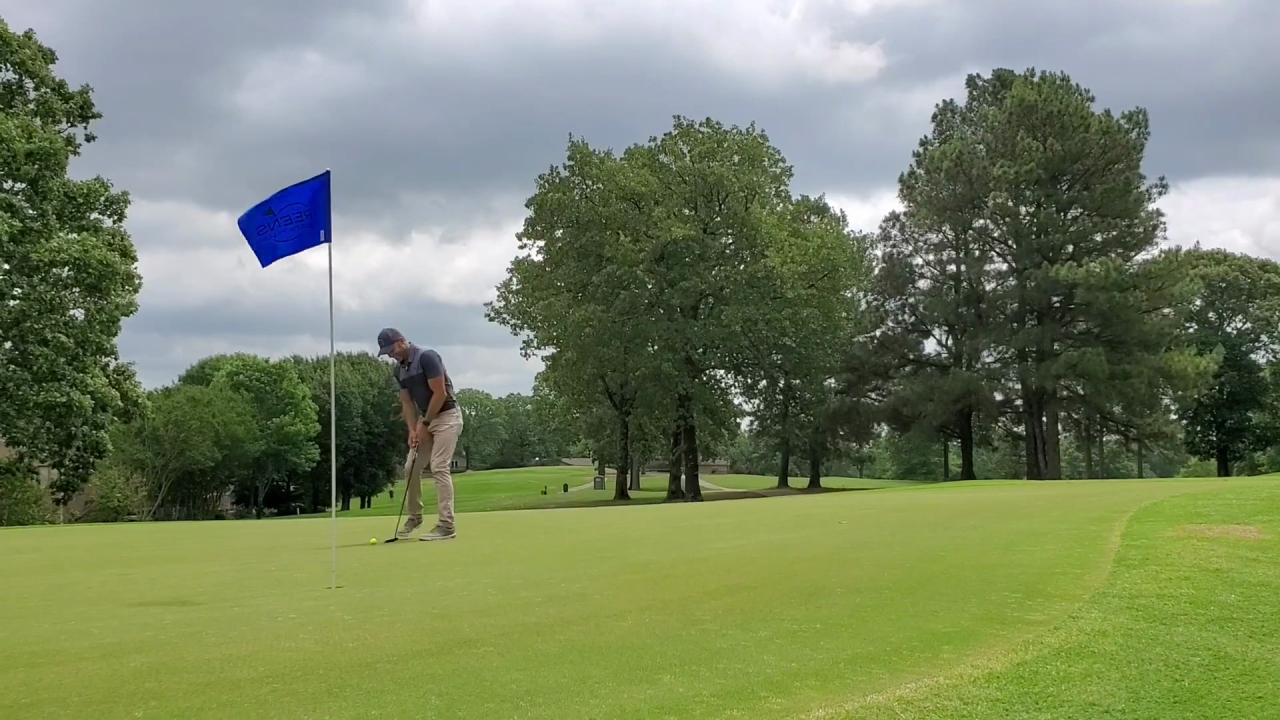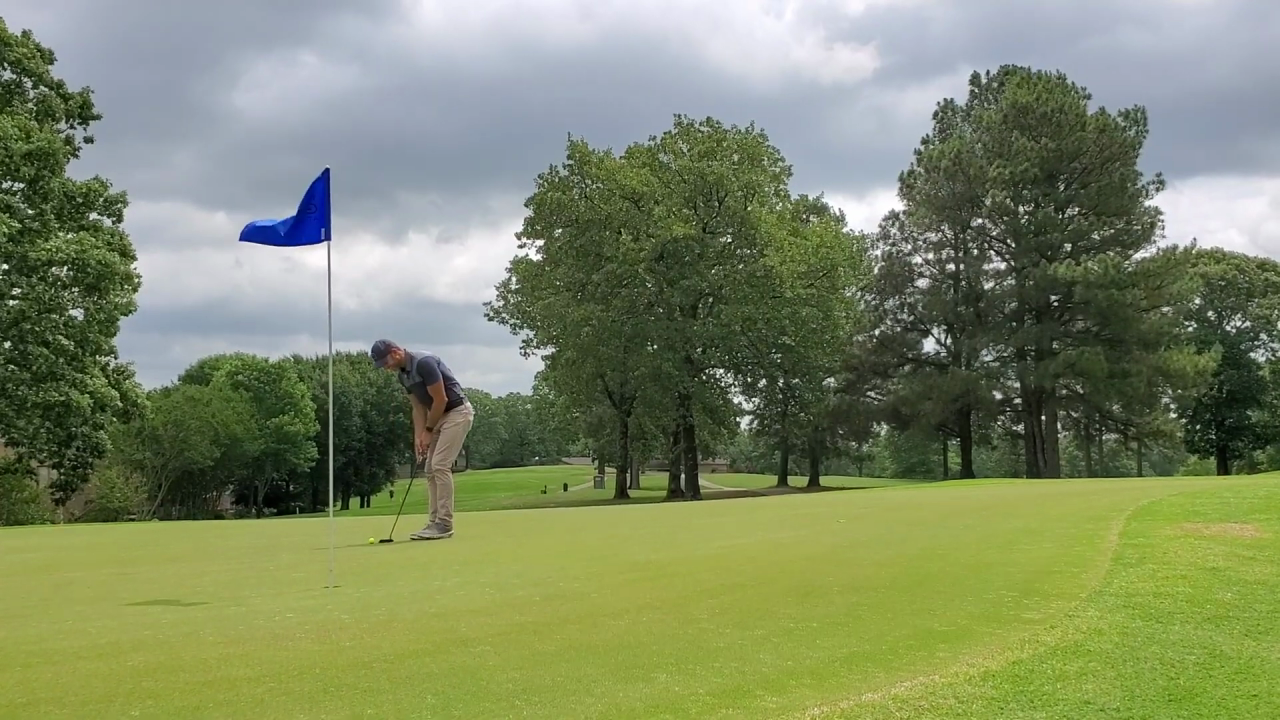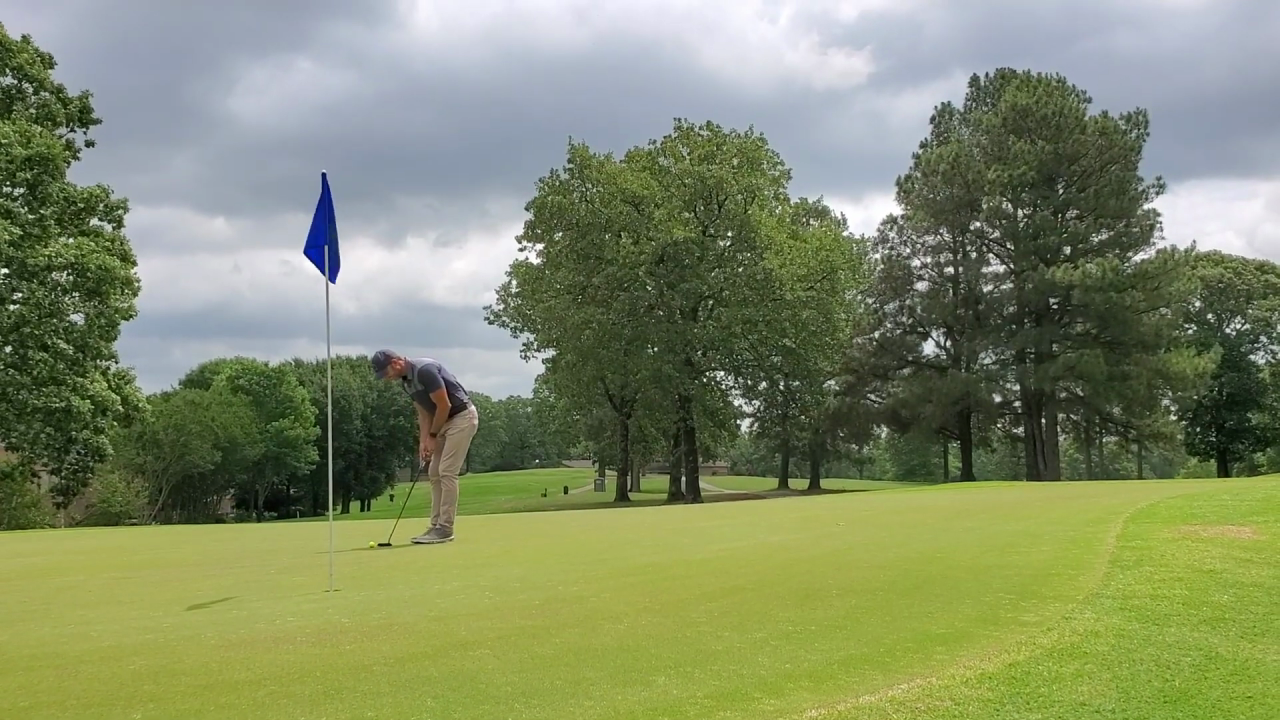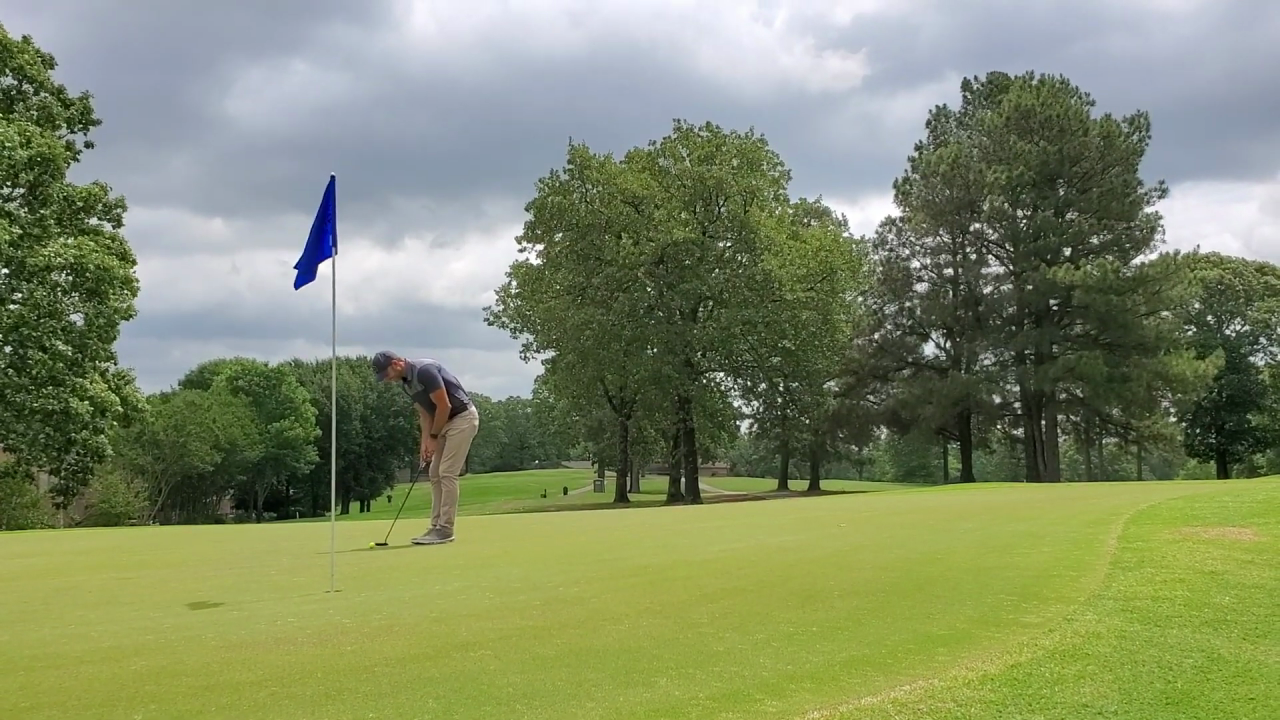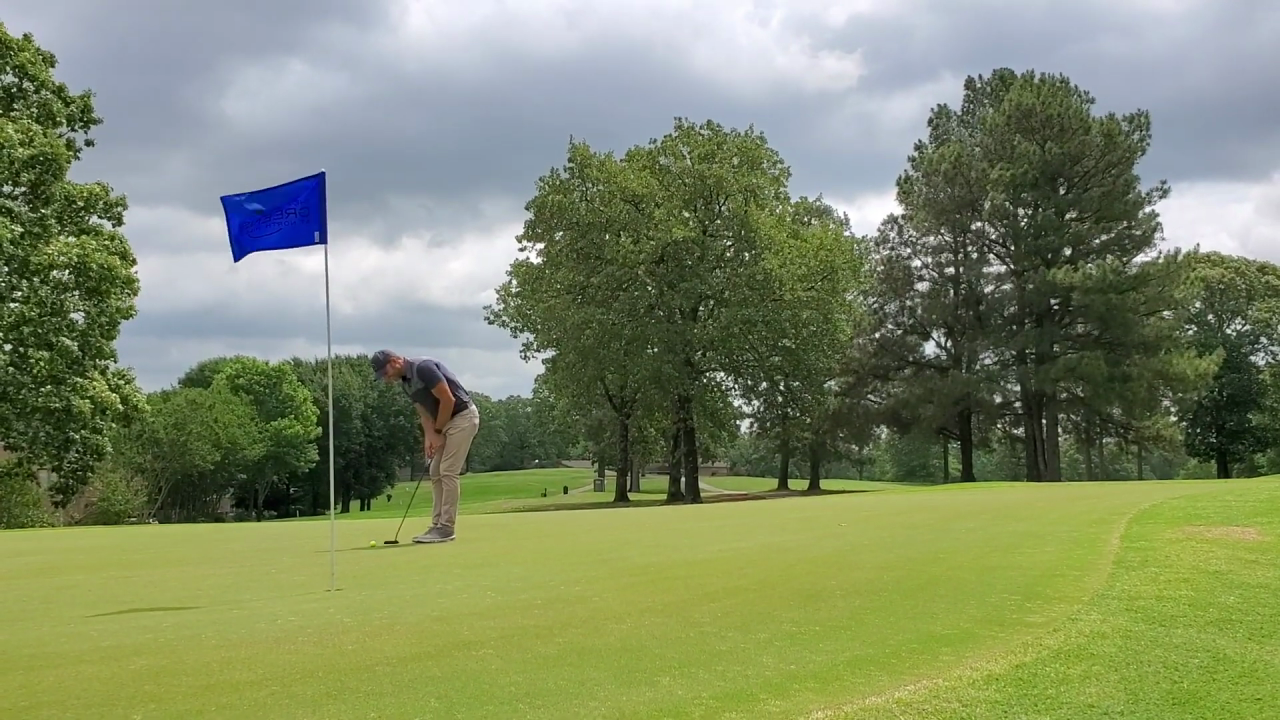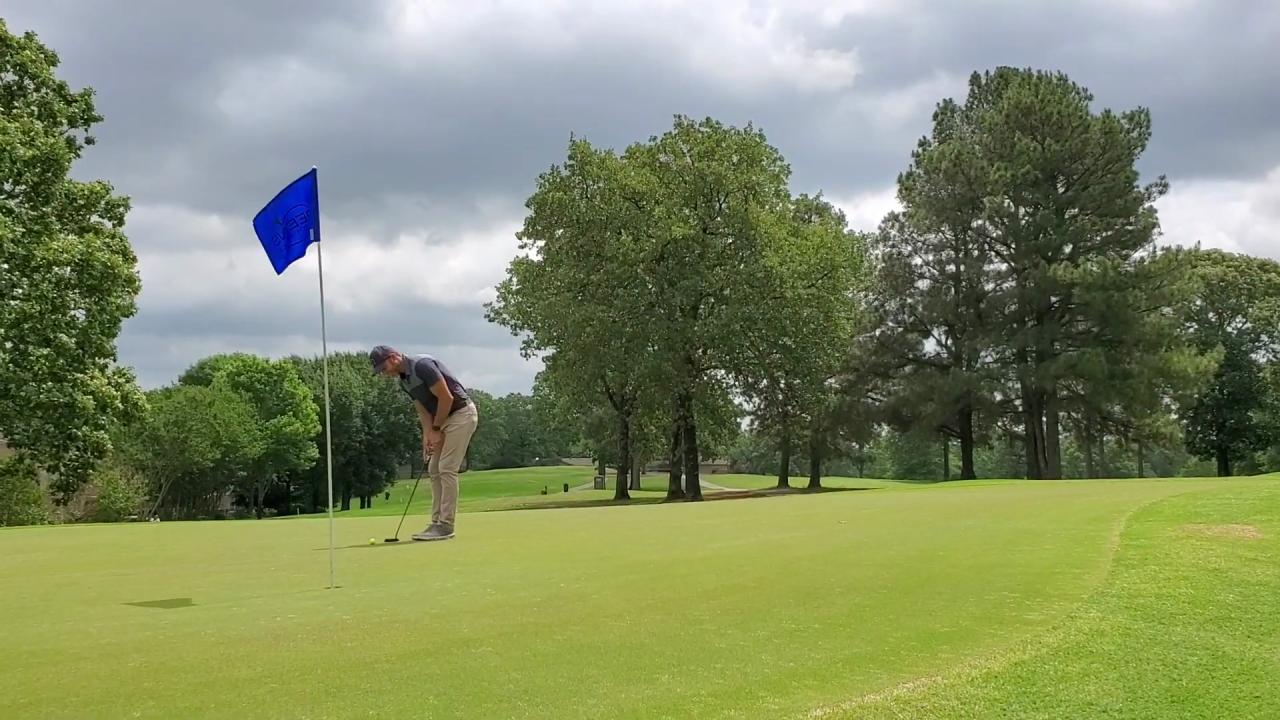
dt=0.7s
person 1, frame 1
left shoulder: (427, 357)
right shoulder: (399, 369)
left elbow: (440, 394)
right elbow: (408, 403)
left wrist: (424, 424)
right wrist: (412, 430)
left hip: (447, 417)
right hip: (427, 419)
left knee: (439, 467)
right knee: (412, 469)
left ankle: (447, 525)
right ankle: (414, 517)
person 1, frame 2
left shoulder: (424, 363)
right shoulder: (403, 375)
left elbow: (441, 399)
right elbow: (418, 407)
left wrist: (428, 431)
right wrist: (418, 437)
left hip: (457, 412)
right hip: (440, 416)
left knee: (440, 465)
right knee: (432, 469)
left ankle: (445, 523)
right ankle: (435, 522)
person 1, frame 3
left shoulder: (424, 370)
right shoulder: (406, 381)
left elbow: (444, 405)
right elbow: (424, 413)
left wrist: (432, 436)
right wrist: (423, 442)
left hip: (462, 417)
right hip: (445, 421)
left knee: (447, 472)
right knee: (435, 474)
left ankle: (446, 528)
right ankle: (436, 525)
person 1, frame 4
left shoulder: (424, 370)
right shoulder: (406, 383)
left elbow: (444, 406)
right elbow: (425, 414)
left wrist: (433, 437)
right wrist: (425, 442)
left hip: (462, 418)
right hip: (446, 421)
left knee: (447, 473)
right knee: (435, 475)
left ankle: (446, 529)
right ankle: (436, 527)
person 1, frame 5
left shoulder: (423, 367)
right shoulder: (405, 383)
left elbow: (448, 399)
right elbow: (425, 413)
left wrist: (437, 432)
right wrist: (428, 438)
left hip: (463, 416)
right hip: (446, 420)
left knee: (448, 471)
right knee: (436, 473)
left ankle: (447, 528)
right ankle: (438, 525)
person 1, frame 6
left shoulder: (422, 365)
right shoulder: (403, 380)
left elbow: (446, 397)
right elbow: (423, 410)
left wrist: (436, 429)
right wrist: (427, 435)
left hip: (461, 414)
right hip: (444, 418)
left knee: (447, 469)
right knee: (435, 471)
left ankle: (446, 525)
right ankle: (437, 523)
